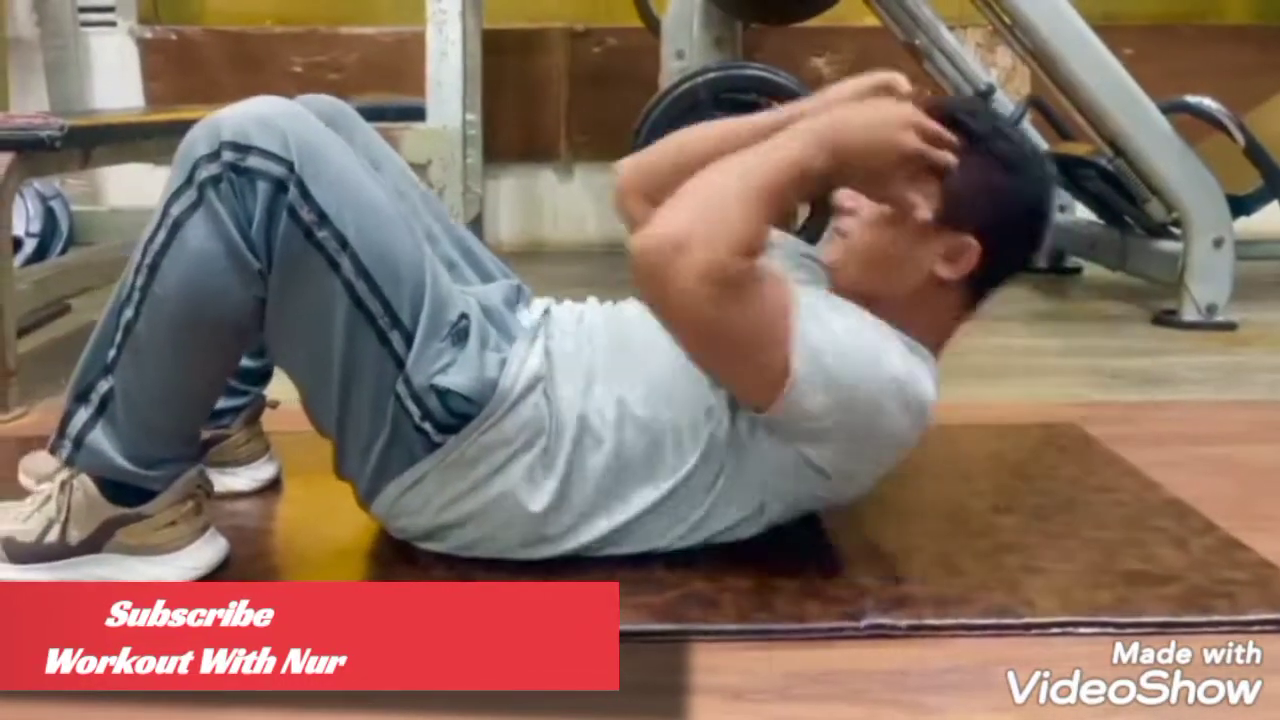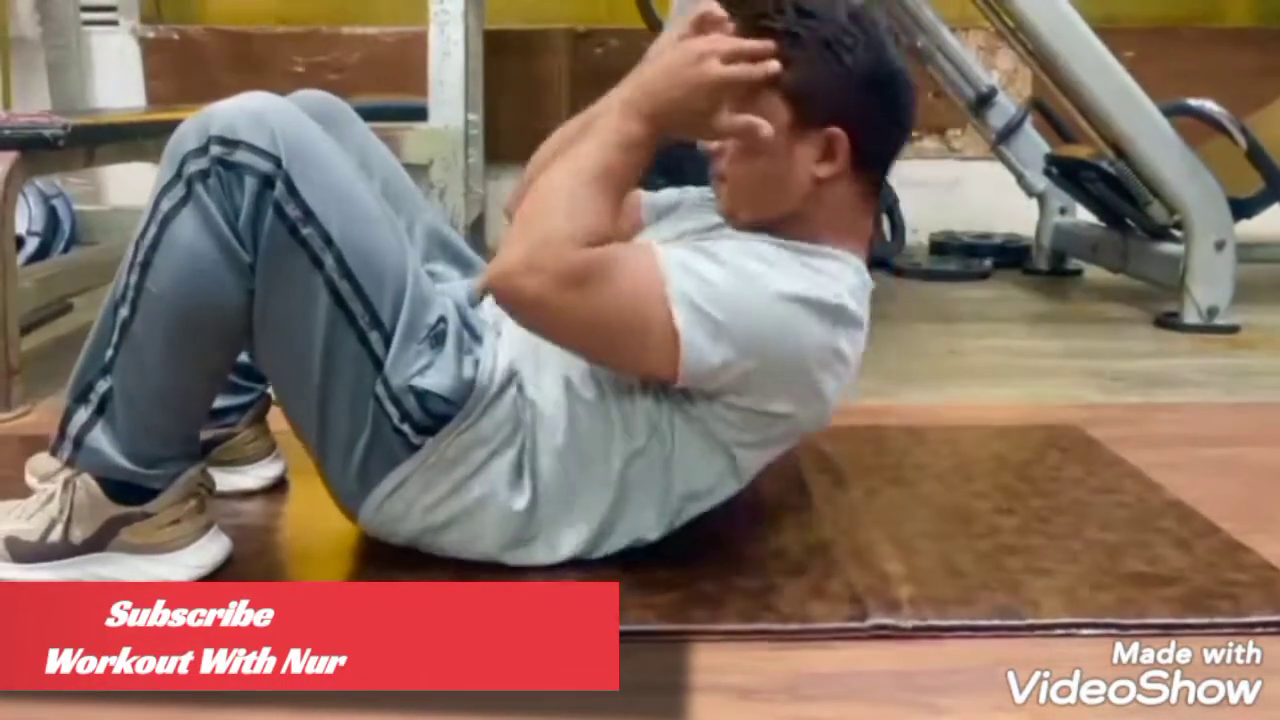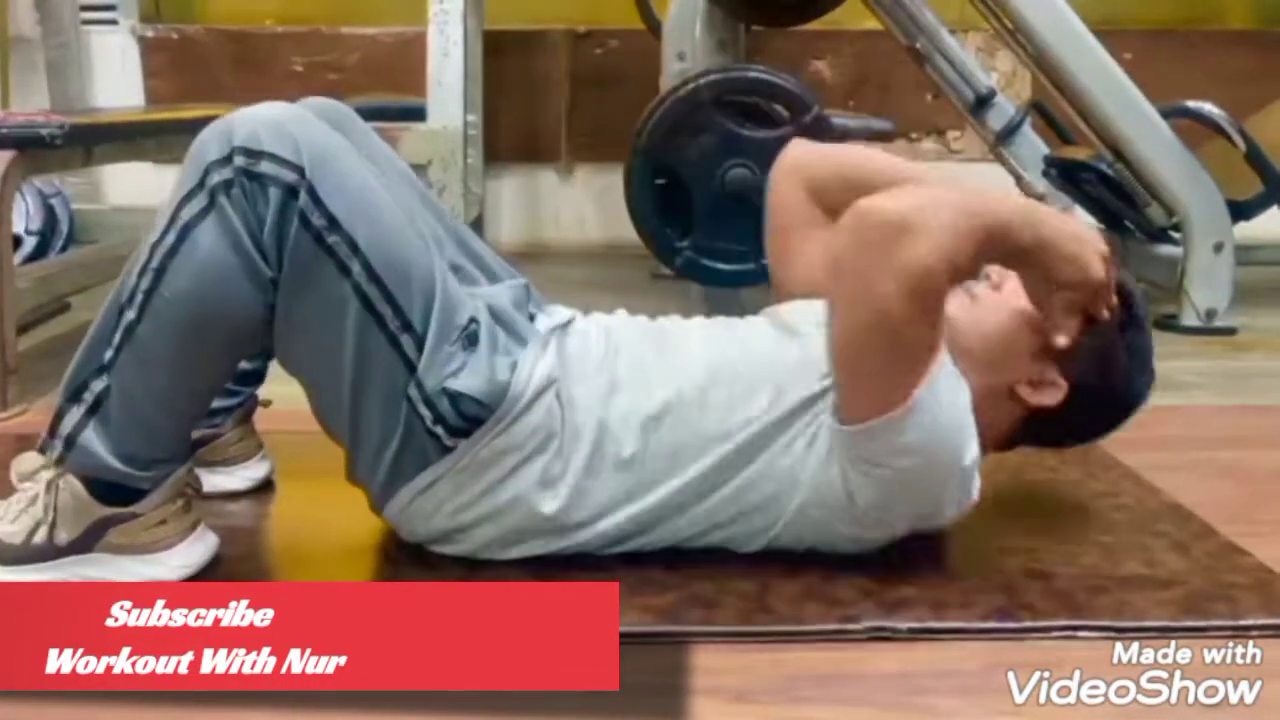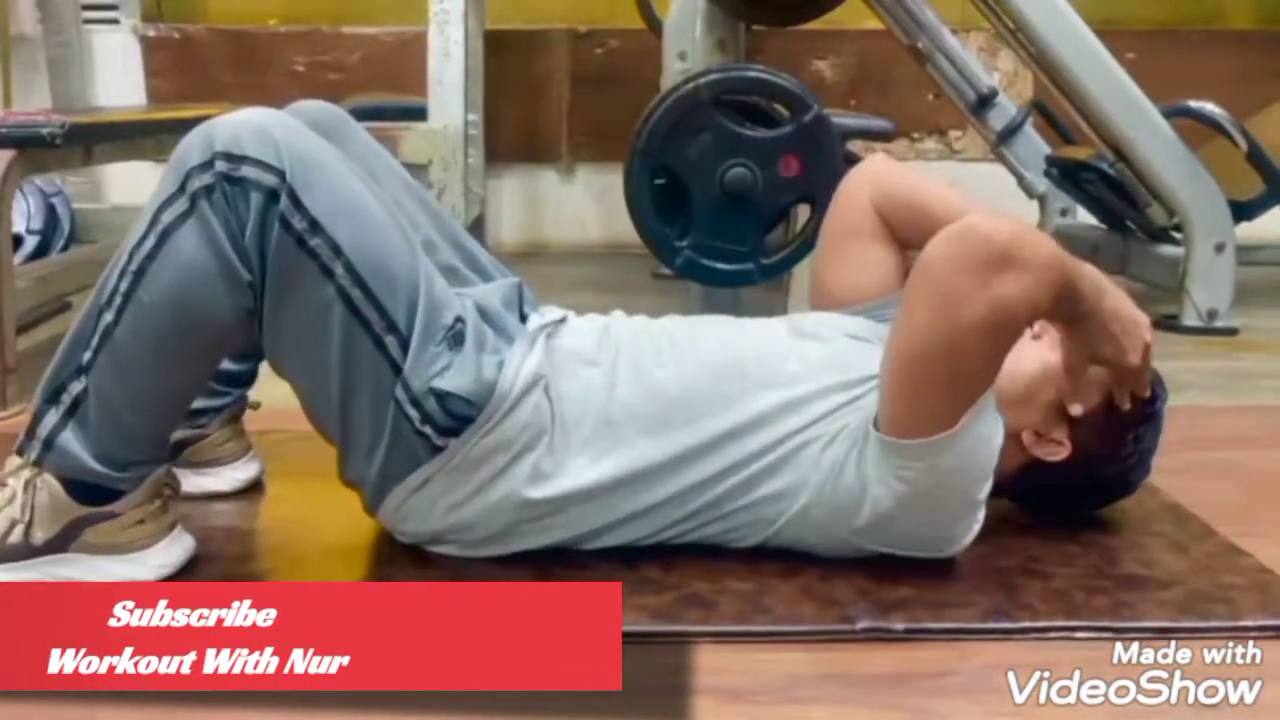
dt=0.4s
person 1, frame 1
left shoulder: (870, 385)
right shoulder: (837, 294)
left elbow: (671, 258)
right elbow: (638, 184)
left wrist: (817, 144)
right wrist: (810, 122)
left hip: (467, 445)
right hip: (513, 350)
left knee: (249, 154)
right knee: (308, 126)
left ankle: (119, 497)
right ankle: (197, 420)
person 1, frame 2
left shoulder: (790, 309)
right shoulder: (763, 224)
left elbow: (533, 271)
right elbow: (548, 211)
left wrist: (644, 106)
right wrist: (652, 100)
left hip: (445, 458)
right hip: (485, 371)
left knee: (240, 147)
right knee: (305, 123)
left ankle: (127, 496)
right ankle: (218, 422)
person 1, frame 3
left shoulder: (925, 452)
right shoulder: (899, 361)
left elbow: (880, 234)
right elbow: (798, 174)
left wrist: (1009, 221)
right wrist: (990, 217)
left hip: (475, 446)
right hip: (532, 354)
left knee: (260, 162)
right knee: (309, 131)
left ankle: (107, 494)
right ankle: (198, 424)
person 1, frame 4
left shoulder: (924, 482)
right shoulder: (892, 356)
left elbow: (987, 258)
right elbow: (871, 190)
left wrist: (1088, 297)
right wrist: (1076, 284)
left hip: (469, 442)
right hip: (521, 353)
left knee: (241, 167)
right knee: (305, 133)
right ankle: (175, 421)
